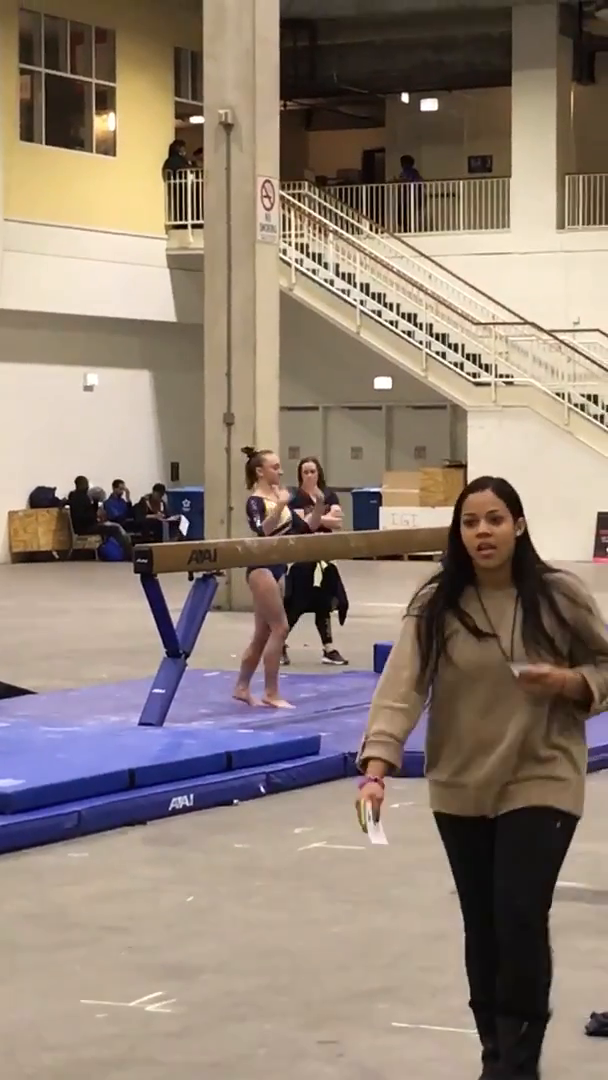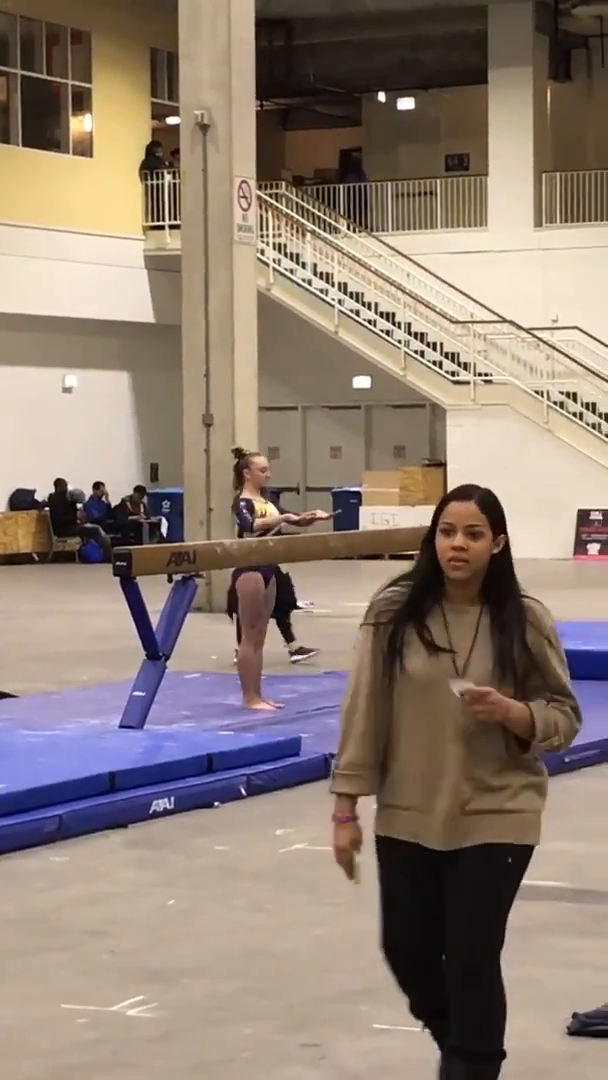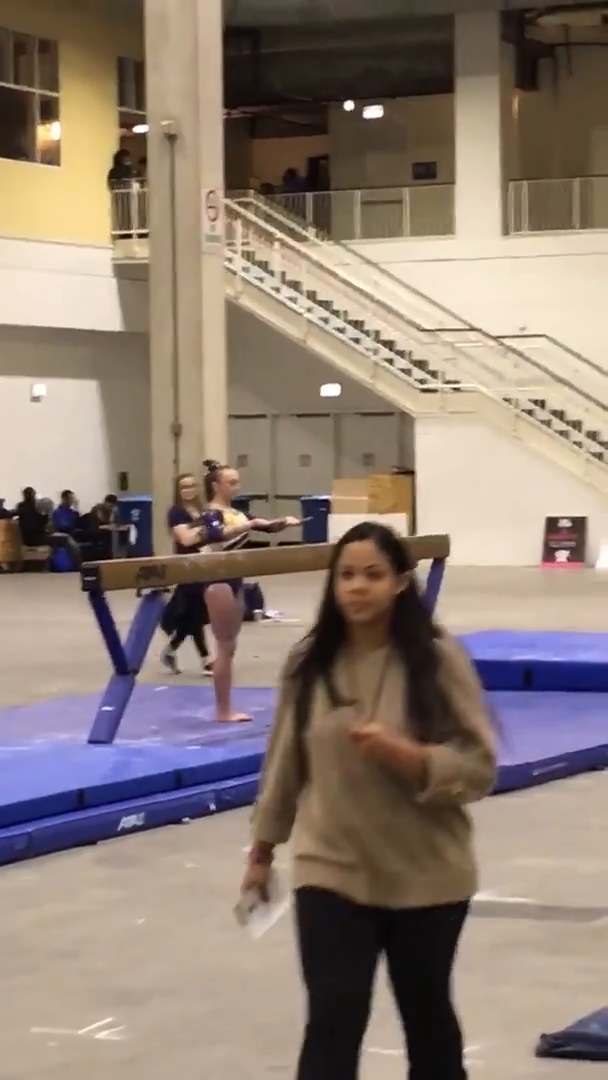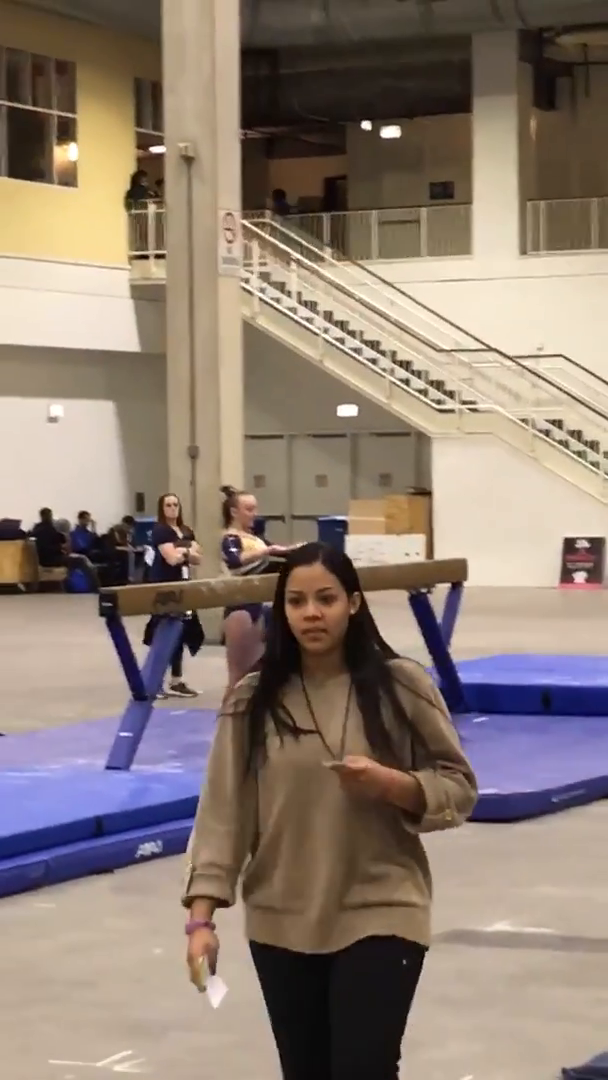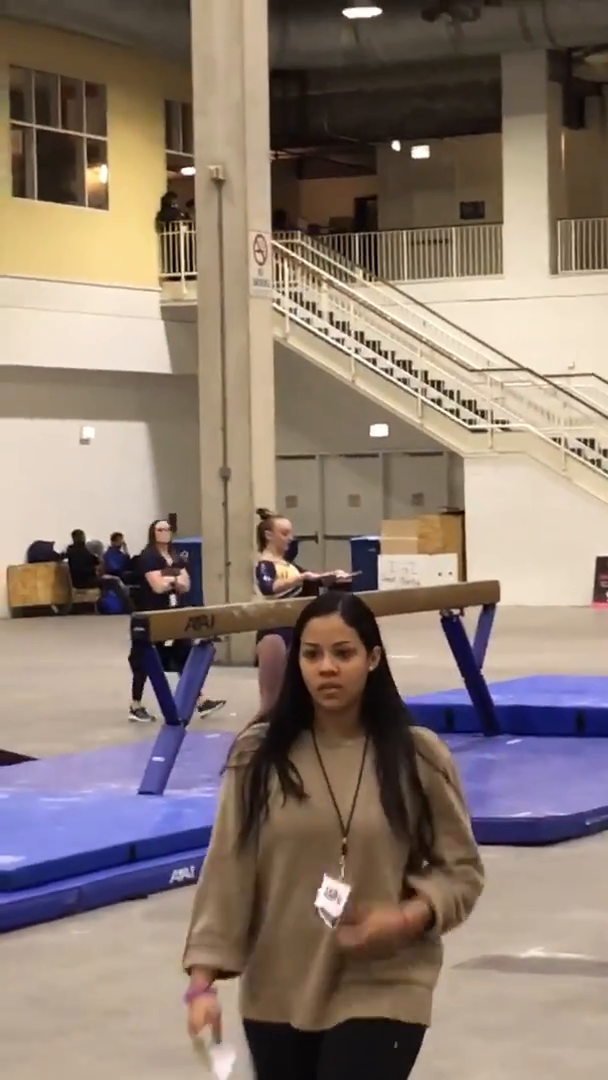
dt=0.4s
person 1, frame 1
right shoulder: (434, 605)
right elbow: (399, 689)
right wrist: (376, 766)
left hip: (543, 783)
right hip: (461, 789)
left knee: (521, 919)
right knee: (482, 928)
person 1, frame 2
left shoulder: (526, 619)
right shoulder: (393, 611)
left elbow: (565, 719)
right elbow: (365, 713)
left wrist: (512, 713)
right wrist: (345, 806)
left hip: (495, 817)
right hip: (407, 814)
left knee: (472, 959)
right knee: (405, 947)
person 1, frame 3
left shoulder: (440, 659)
right shoulder: (308, 665)
left elbow: (478, 767)
right elbow: (285, 763)
left wrist: (400, 753)
right wrist: (261, 847)
left hip: (427, 874)
right hip: (330, 871)
left knee: (425, 1008)
right knee: (332, 1023)
person 1, frame 4
left shoulder: (403, 686)
right shoulder: (252, 700)
left elbow: (458, 786)
right elbow: (221, 811)
left wrist: (394, 784)
right wrist: (201, 912)
left hip: (380, 914)
right hip: (281, 921)
person 1, frame 5
left shoulder: (418, 755)
right shoulder: (258, 753)
left elbow: (460, 868)
right elbow: (226, 875)
left wrist: (408, 917)
right wrist: (203, 978)
left hip: (381, 997)
right hip: (277, 992)
